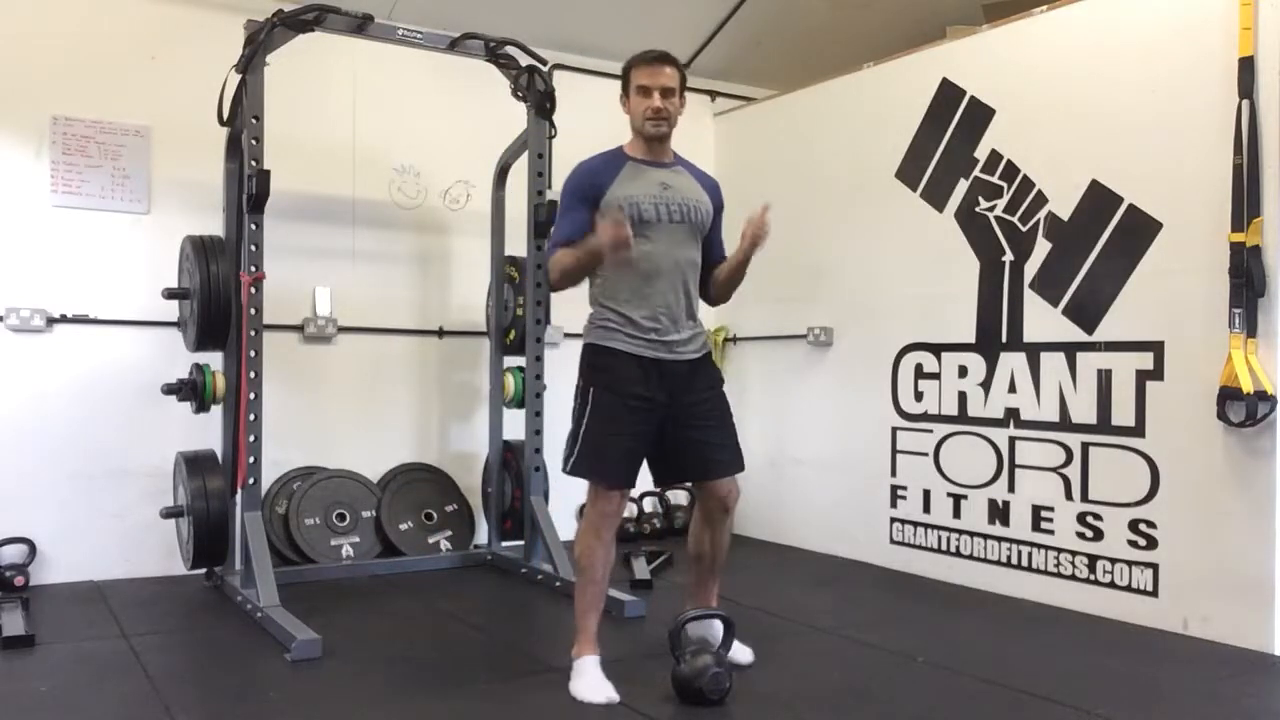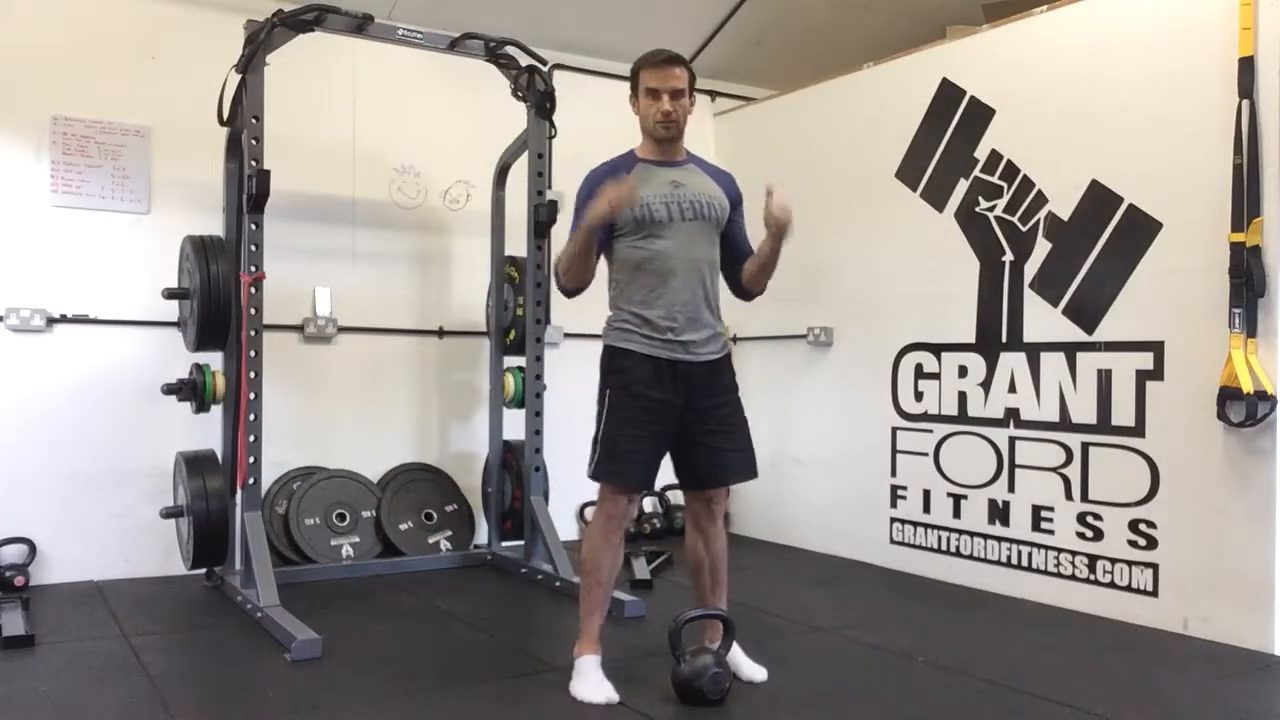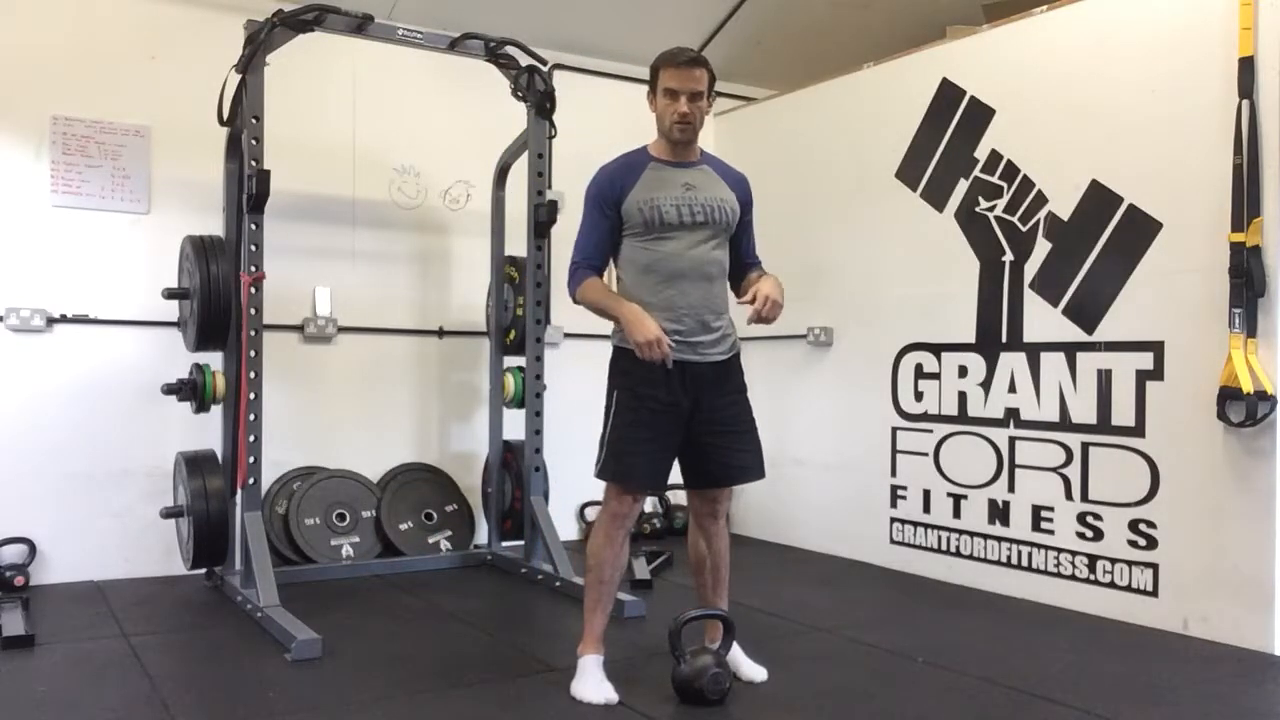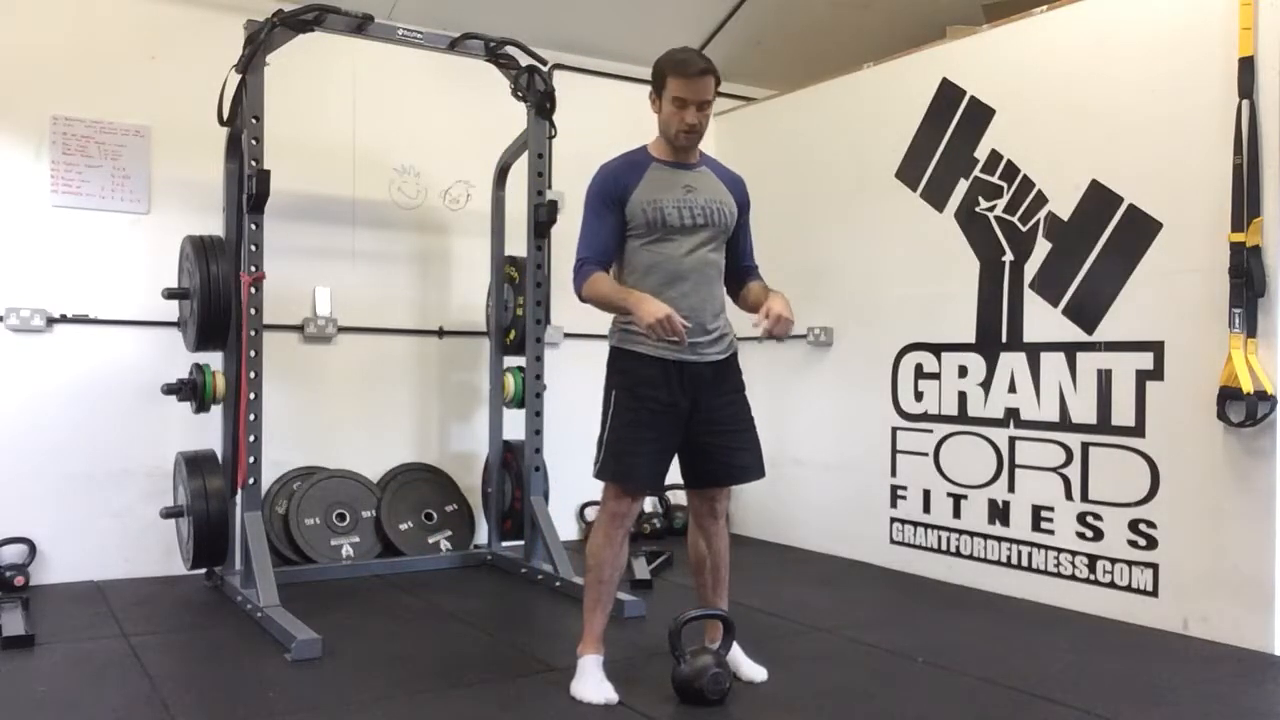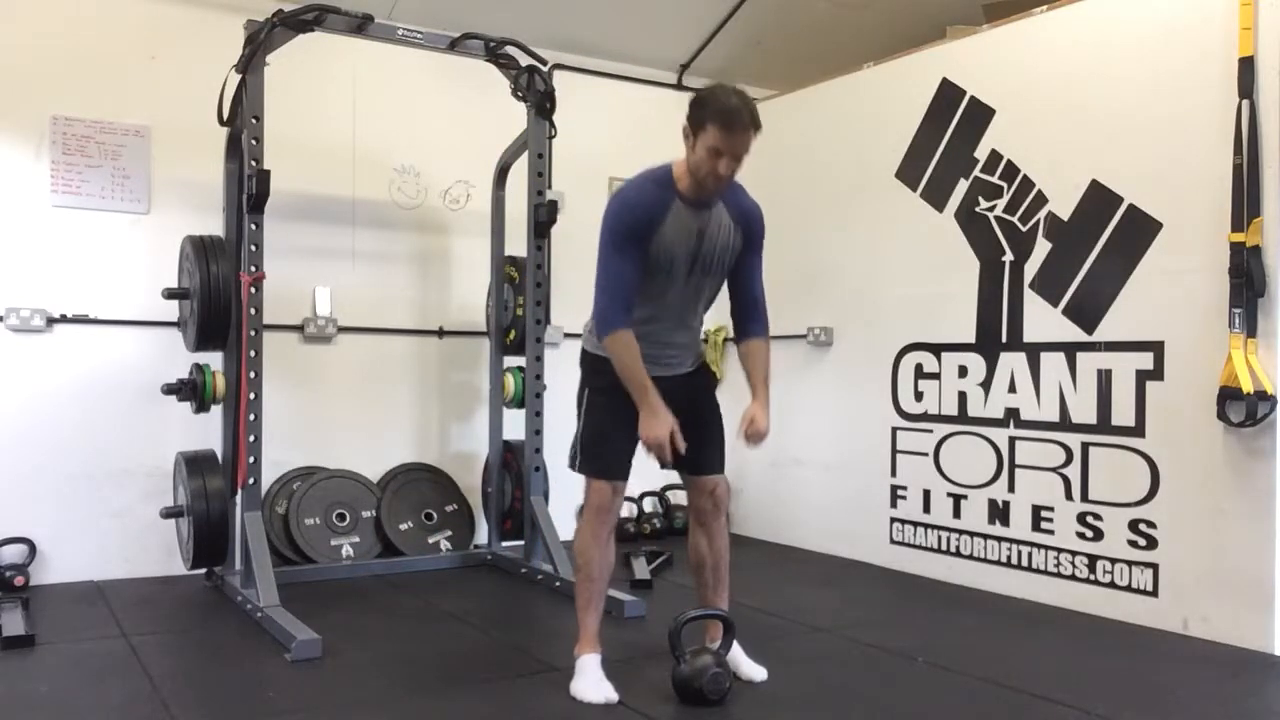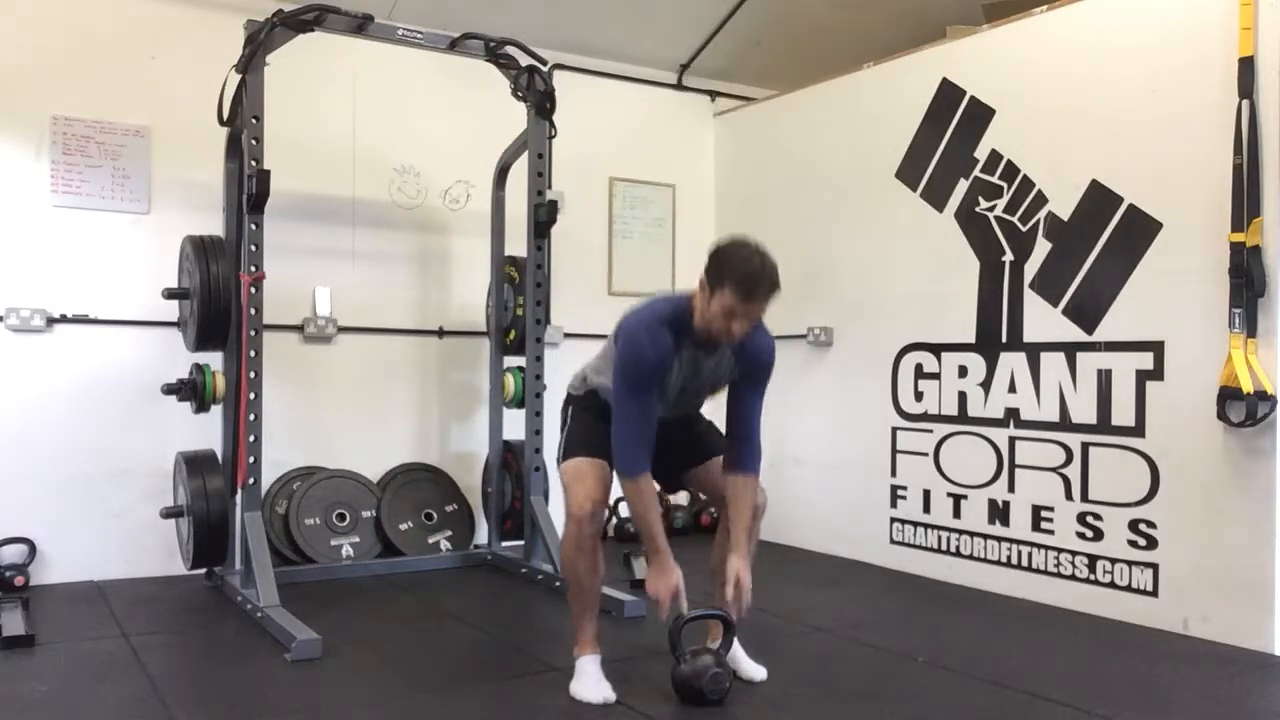
dt=0.4s
person 1, frame 1
left shoulder: (704, 187)
right shoulder: (595, 175)
left elbow: (714, 289)
right elbow: (555, 276)
left wrist: (746, 251)
right wrist: (593, 249)
left hip: (690, 361)
right hip: (618, 359)
left knee: (720, 494)
right knee: (606, 503)
left ankle: (705, 620)
right ankle: (586, 654)
person 1, frame 2
left shoulder: (721, 184)
right shoulder: (607, 180)
left elbow: (742, 278)
right elbow: (569, 281)
left wrist: (773, 240)
right wrist: (592, 223)
left hip: (709, 363)
right hip: (636, 362)
left knee: (710, 504)
right knee: (617, 504)
left ankle: (716, 640)
right ankle: (588, 654)
person 1, frame 3
left shoulder: (733, 185)
right shoulder: (617, 180)
left elbow: (740, 270)
right elbow: (582, 276)
left wrist: (766, 281)
right wrist: (629, 313)
left hip: (719, 366)
right hip: (645, 367)
left knee: (712, 506)
right knee: (622, 504)
left ankle: (716, 640)
right ankle: (590, 654)
person 1, frame 4
left shoulder: (730, 186)
right shoulder: (618, 179)
left elbow: (739, 273)
right elbow: (587, 275)
left wrist: (769, 298)
right wrist: (639, 302)
left hip: (716, 366)
right hip: (642, 365)
left knee: (713, 506)
right knee: (621, 505)
left ankle: (717, 640)
right ankle: (590, 654)
person 1, frame 5
left shoulder: (745, 215)
right shoulder: (636, 202)
left elbow: (750, 313)
right elbow: (611, 315)
left wrist: (759, 397)
right wrist: (648, 407)
left hip: (686, 368)
right hip: (611, 364)
left knee: (712, 499)
right knee: (603, 501)
left ankle: (716, 639)
right ankle: (587, 653)
person 1, frame 6
left shoulder: (756, 348)
right shoulder: (647, 332)
left elbow: (744, 449)
right elbow: (633, 454)
left wrist: (739, 554)
right wrist: (660, 559)
left hip: (675, 416)
right hip: (600, 406)
left knee: (750, 501)
right knee: (585, 508)
left ankle: (719, 637)
right ankle: (587, 655)
